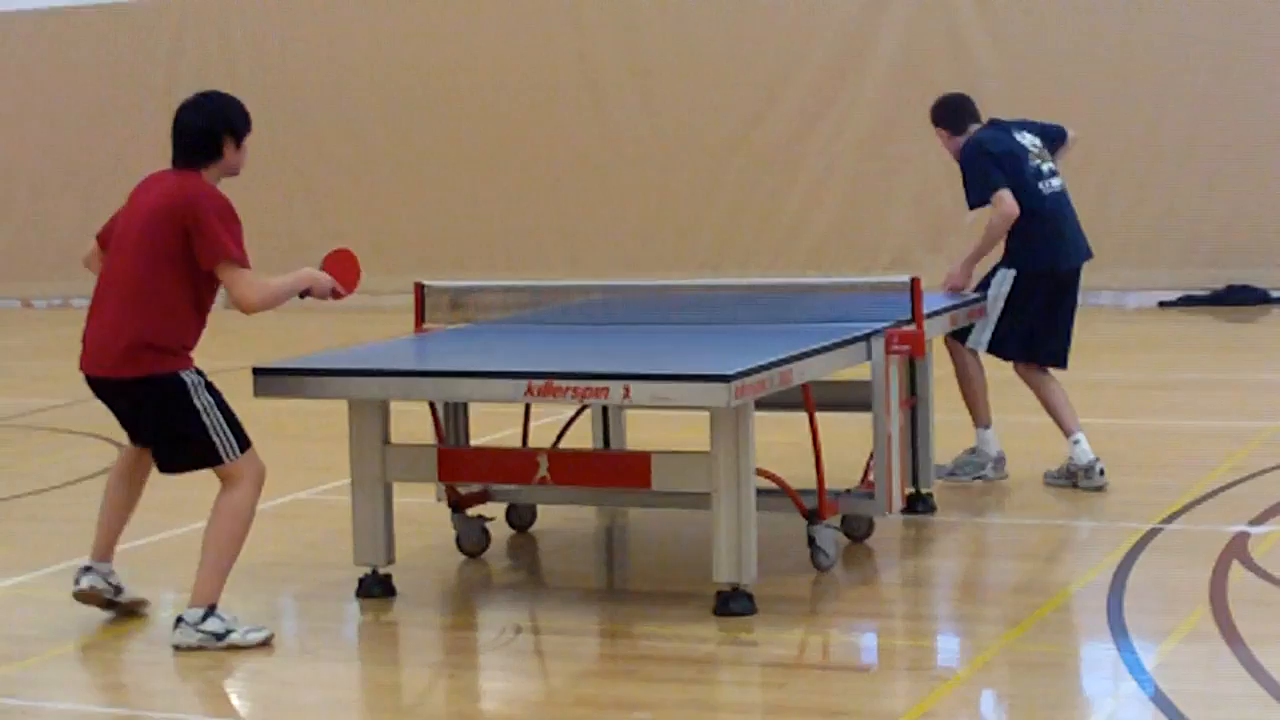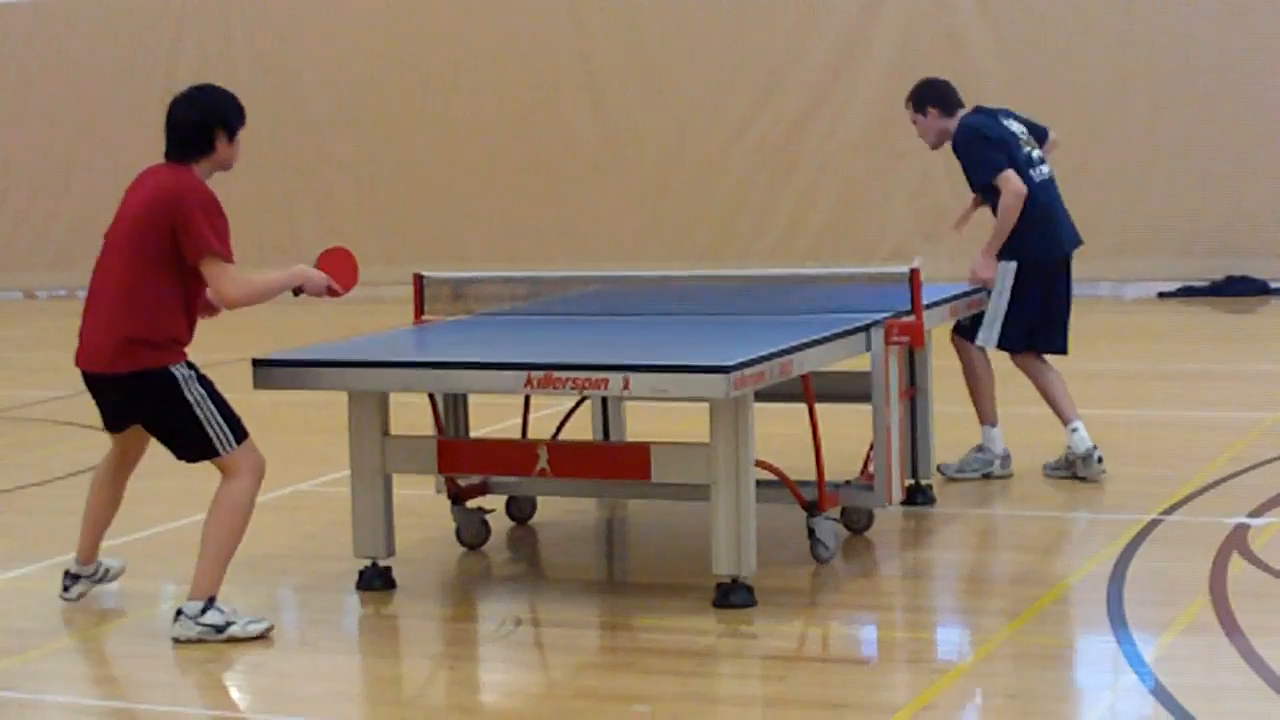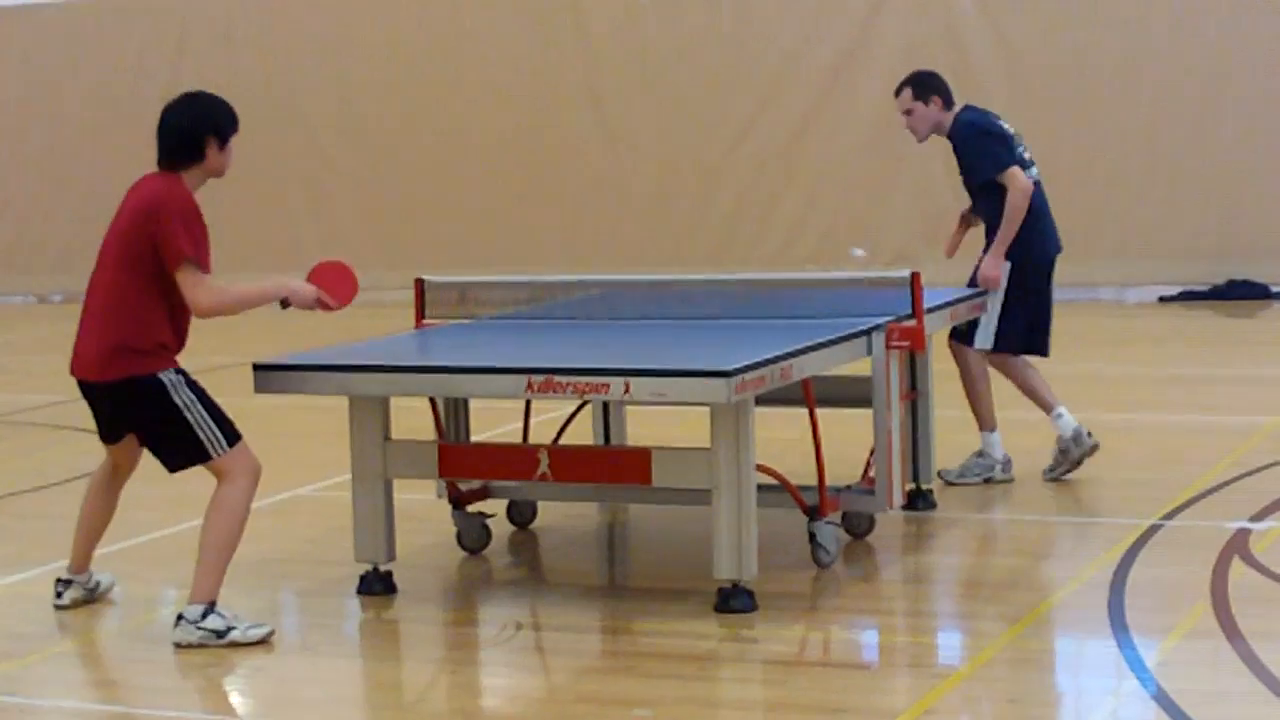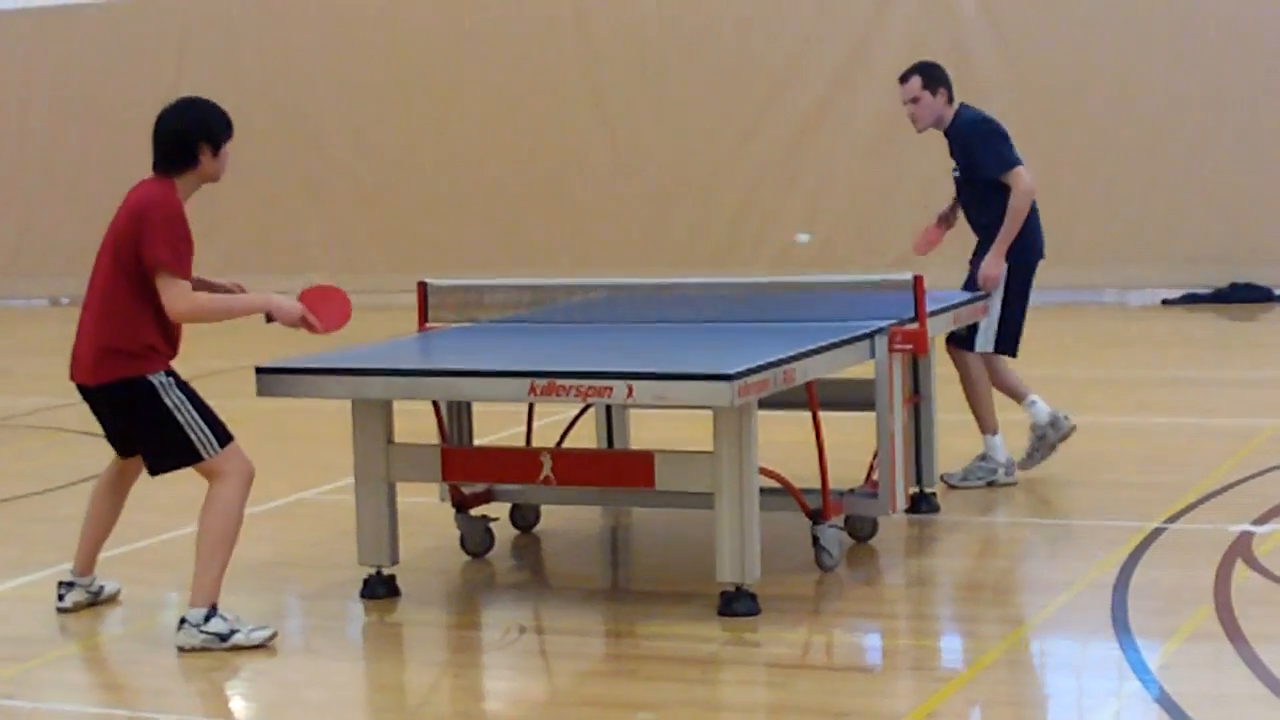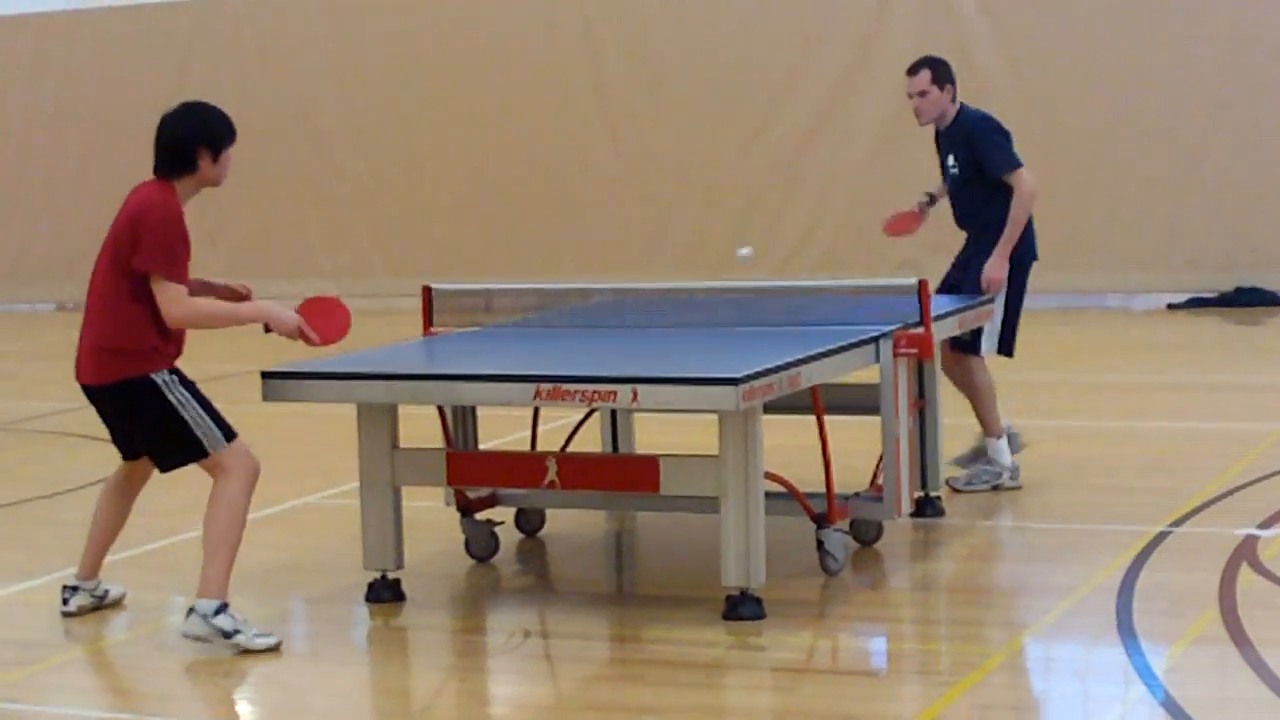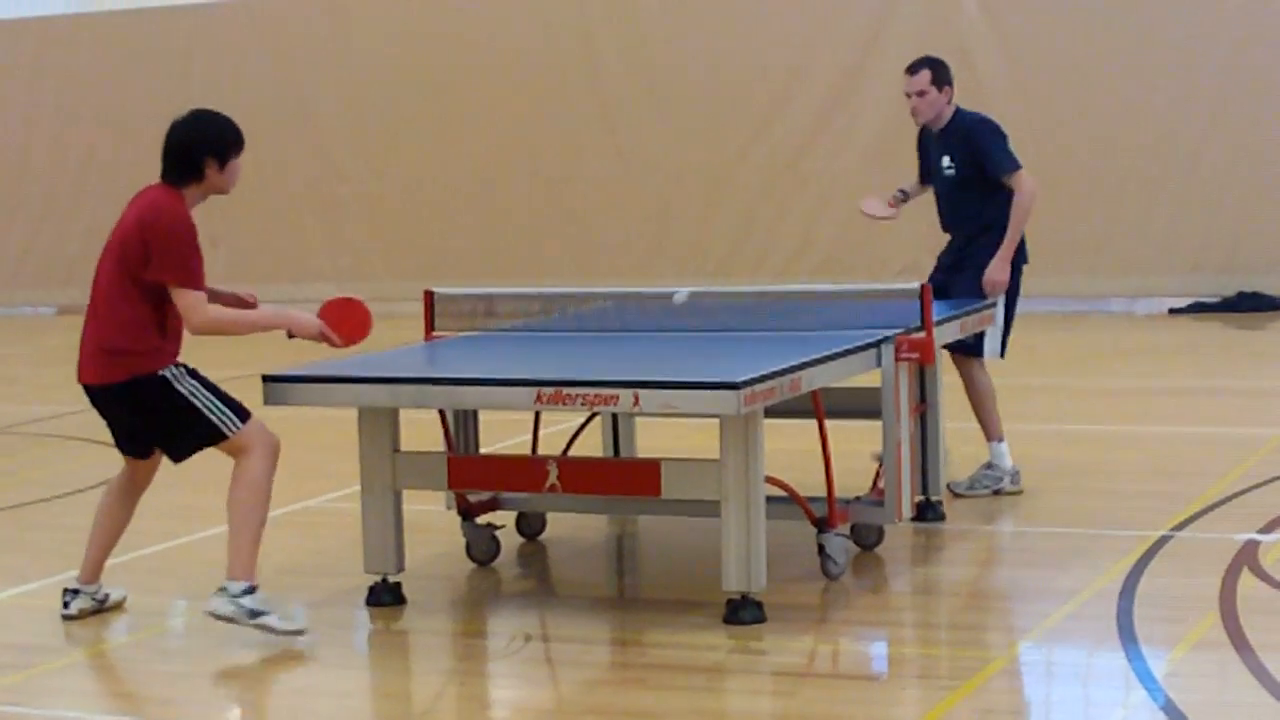
dt=0.1s
person 1, frame 1
left shoulder: (150, 188)
right shoulder: (207, 203)
left elbow: (95, 257)
right elbow: (249, 296)
right wrist: (306, 279)
left hip: (102, 358)
right hip: (155, 365)
left knee: (145, 447)
right knee: (245, 474)
left ankle: (96, 570)
right ankle: (200, 616)
person 1, frame 2
left shoulder: (147, 182)
right shoulder: (193, 197)
right elbow: (232, 291)
left wrist: (186, 291)
right wrist: (298, 275)
left hip: (99, 353)
right hip: (149, 358)
left knee: (128, 443)
right knee: (244, 465)
left ankle: (82, 569)
right ankle: (199, 609)
person 1, frame 3
left shoulder: (148, 190)
right shoulder: (176, 204)
right elbow: (203, 301)
left wrist: (206, 285)
right wrist: (283, 288)
left hip: (98, 359)
right hip: (140, 365)
left knee: (122, 455)
right knee: (240, 469)
left ankle: (75, 578)
right ankle: (199, 614)
person 1, frame 4
left shoulder: (146, 195)
right shoulder: (163, 209)
right elbow: (180, 308)
left wrist: (211, 286)
right wrist: (268, 303)
left hip: (98, 362)
right hip: (132, 368)
left knee: (128, 463)
right knee: (232, 471)
left ankle: (78, 582)
right ankle: (201, 617)
person 1, frame 5
left shoulder: (147, 197)
right shoulder: (161, 212)
right elbow: (176, 313)
left wrist: (215, 290)
right wrist: (265, 312)
left hip: (104, 364)
right hip: (134, 368)
left knee: (137, 464)
right knee: (240, 465)
left ankle: (84, 585)
right ankle: (207, 608)
person 1, frame 6
left shoulder: (152, 202)
right shoulder: (170, 219)
right elbow: (199, 319)
left wrist: (221, 296)
right wrist: (285, 319)
left hip: (105, 365)
right hip: (138, 367)
left knee: (140, 466)
right knee: (259, 446)
left ankle: (85, 588)
right ankle: (238, 589)
person 2, frame 1
left shoulder: (974, 151)
right shoulder: (1016, 130)
left elbow: (1008, 212)
right elbow: (1067, 137)
left wrist: (966, 265)
left hip: (1031, 259)
right hip: (1066, 255)
left knee: (963, 341)
right knee: (1029, 362)
left ankle: (986, 451)
right ankle: (1083, 459)
person 2, frame 2
left shoulder: (968, 136)
right shoulder: (998, 118)
left elbow: (1016, 191)
right elbow: (1048, 140)
left wrist: (989, 255)
left hip: (1028, 248)
right hip: (1056, 243)
left knee: (968, 339)
right knee: (1025, 352)
left ankle: (993, 450)
right ankle: (1081, 447)
person 2, frame 3
left shoulder: (971, 131)
right shoulder: (974, 122)
left elbow: (1022, 185)
right elbow: (1012, 176)
left wrist: (996, 254)
right wrist: (975, 208)
left hip: (1017, 249)
right hip: (1029, 247)
left knee: (964, 342)
right knee: (1003, 352)
left ankle: (994, 454)
right ankle: (1069, 429)
person 2, frame 4
left shoulder: (972, 128)
right shoulder: (964, 126)
left elbow: (1023, 185)
left wrist: (996, 255)
right wrist: (955, 208)
left hip: (1008, 250)
right hip: (1010, 248)
left knee: (962, 346)
right knee: (977, 348)
left ankle: (996, 458)
right ankle: (1044, 417)
person 2, frame 5
left shoulder: (978, 128)
right shoulder: (943, 133)
left elbow: (1025, 187)
left wrist: (1001, 256)
right wrist: (932, 198)
left hip: (1000, 256)
right hip: (976, 250)
left knee: (966, 351)
right knee: (937, 341)
left ankle: (1002, 462)
right ankle: (1000, 431)
person 2, frame 6
left shoulder: (976, 130)
right shoulder: (928, 136)
left elbow: (1025, 188)
left wrist: (1003, 258)
right wrist: (907, 194)
left hip: (991, 257)
right hip: (959, 253)
left knee: (966, 355)
left ankle: (1003, 466)
